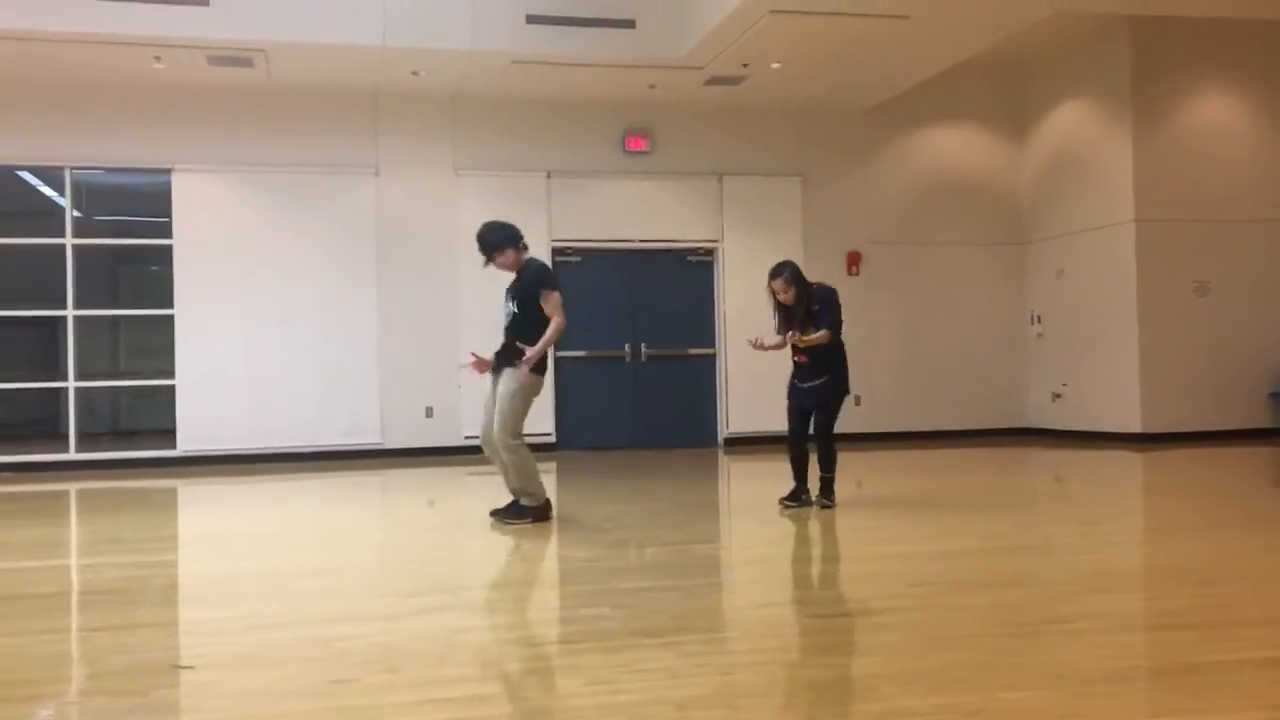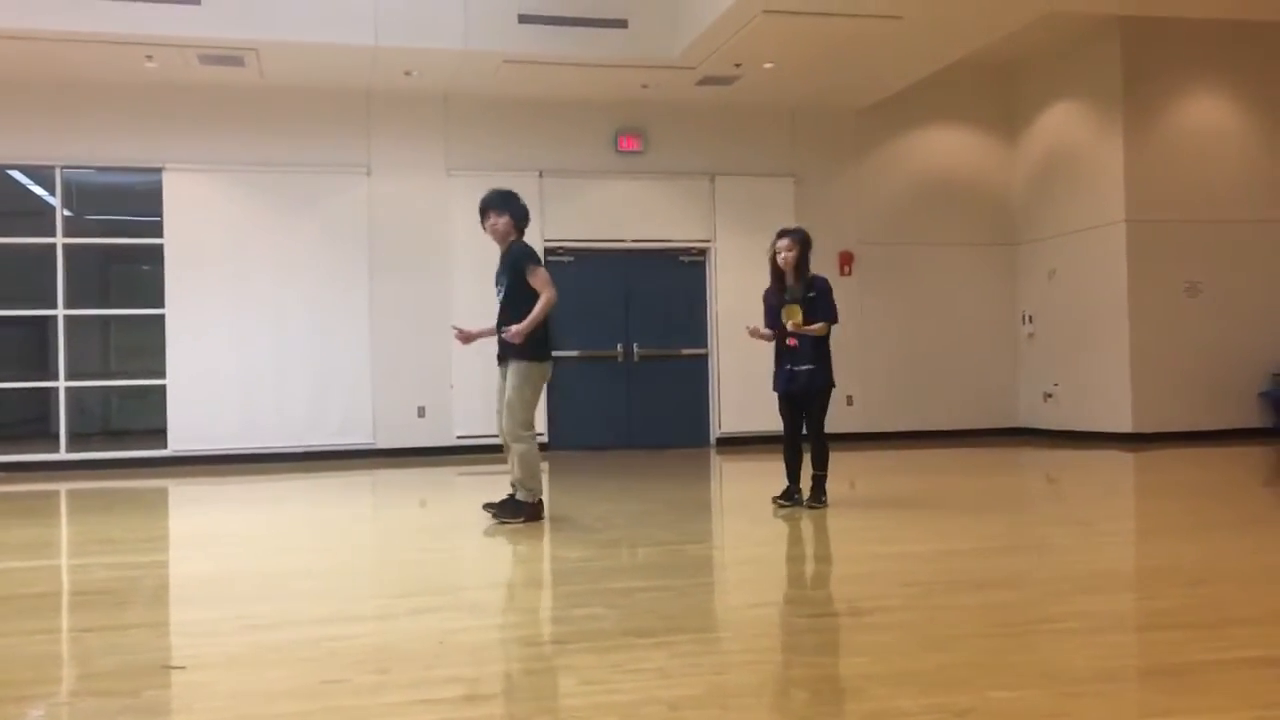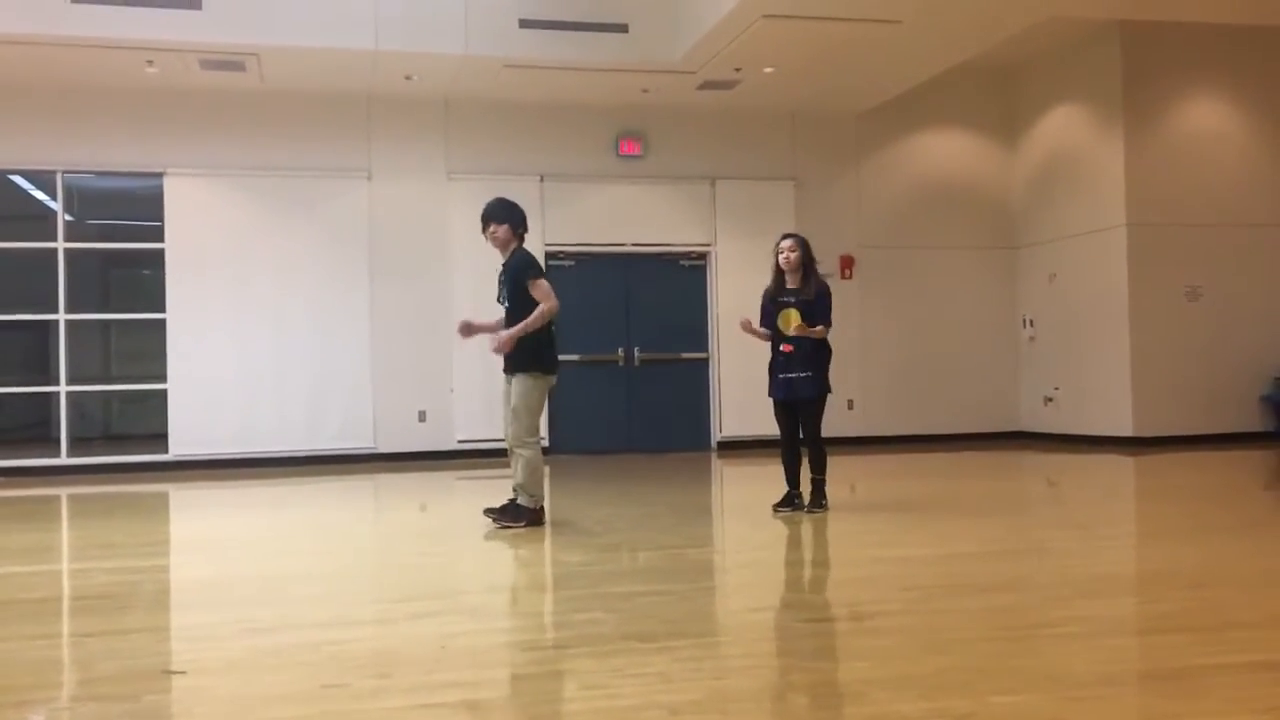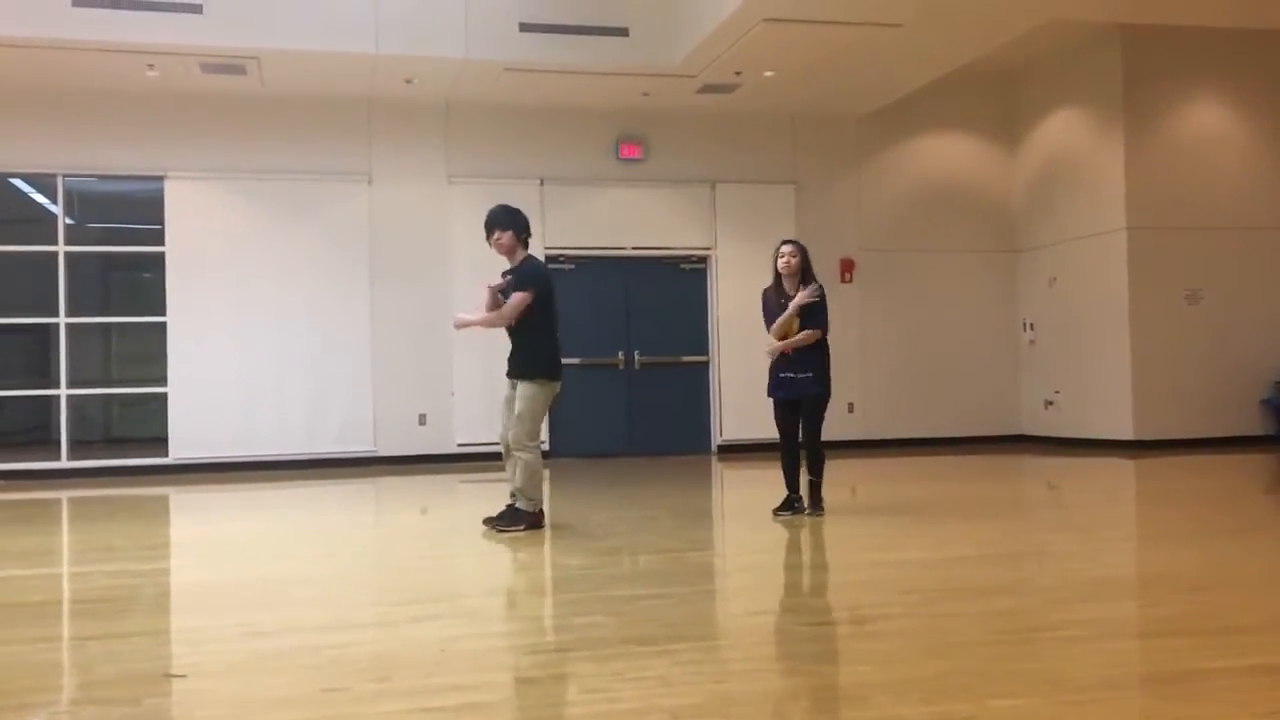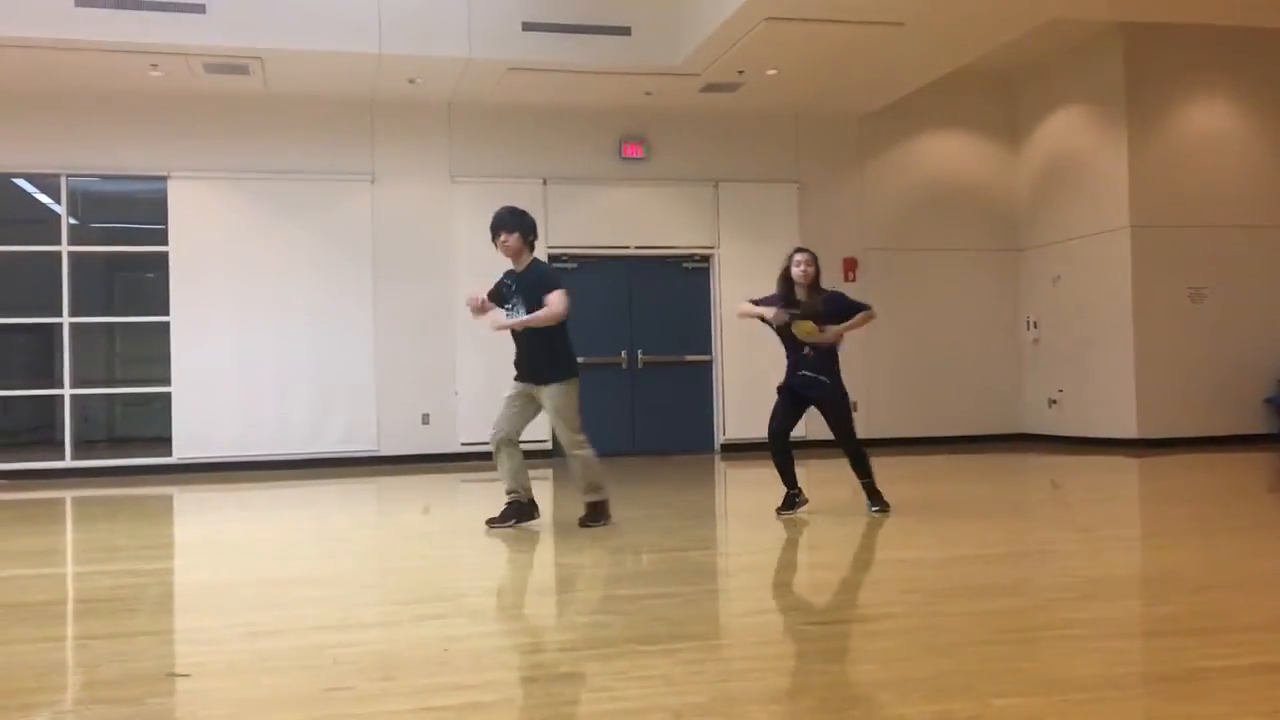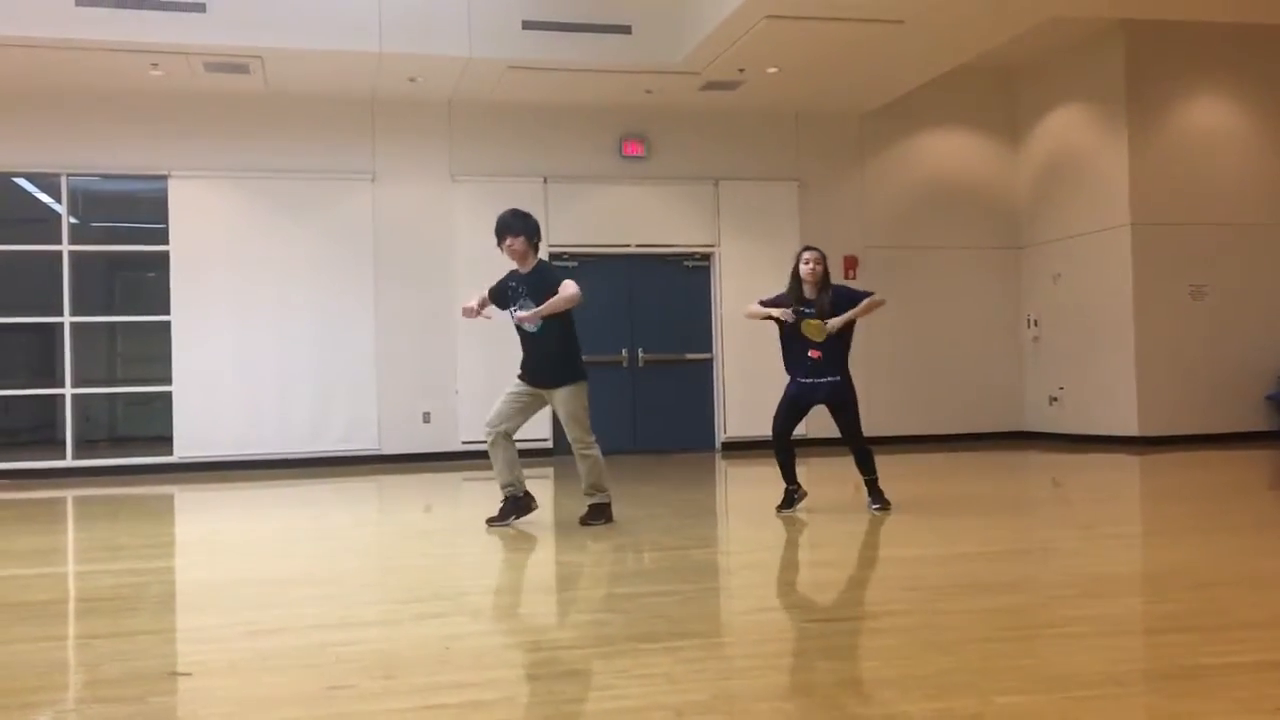
dt=0.2s
person 1, frame 1
left shoulder: (538, 273)
right shoulder: (516, 284)
left elbow: (558, 320)
left wrist: (538, 350)
right wrist: (492, 362)
left hip: (522, 367)
right hip: (506, 368)
left knee: (505, 435)
right knee: (489, 437)
left ankle: (535, 503)
right ankle: (523, 499)
person 1, frame 2
left shoulder: (520, 252)
right shoulder: (507, 259)
left elbow: (549, 294)
left wrist: (526, 327)
right wrist: (476, 334)
left hip: (527, 355)
right hip: (510, 355)
left knee: (518, 430)
right knee: (509, 429)
left ankle: (530, 501)
right ankle: (520, 496)
person 1, frame 3
left shoulder: (523, 261)
right shoulder: (507, 268)
left elbow: (550, 305)
left wrist: (513, 335)
right wrist: (480, 328)
left hip: (533, 364)
right hip: (517, 364)
left knee: (523, 436)
right knee: (514, 437)
left ankle: (531, 506)
right ankle: (522, 501)
person 1, frame 4
left shoulder: (532, 270)
right shoulder: (508, 276)
left elbow: (507, 318)
right elbow: (499, 315)
left wrist: (468, 320)
right wrist: (492, 296)
left hip: (539, 370)
right hip: (520, 369)
left knee: (523, 440)
right knee: (509, 440)
left ankle: (529, 510)
right ankle: (520, 505)
person 1, frame 5
left shoulder: (542, 274)
right shoulder: (508, 281)
left elbow: (558, 311)
right elbow: (483, 309)
left wrist: (517, 322)
right wrist: (478, 303)
left hip: (557, 375)
right hip: (527, 376)
left knee: (572, 441)
right knee: (501, 435)
left ankle: (597, 502)
right ankle: (521, 502)
person 1, frame 6
left shoulder: (549, 274)
right shoulder: (509, 283)
left elbow: (573, 294)
right elbow: (485, 298)
left wrist: (534, 313)
right wrist: (475, 305)
left hip: (565, 376)
right hip: (530, 378)
left knee: (582, 442)
right knee: (496, 428)
left ankle: (600, 502)
right ankle: (517, 496)
person 2, frame 1
left shoulder: (824, 295)
right shoulder: (784, 308)
left elbow: (827, 334)
right elbow: (784, 340)
left wrist: (802, 340)
right wrist: (764, 345)
left hip: (830, 377)
right hip: (800, 380)
left knee: (821, 432)
right knee: (795, 436)
left ankle: (827, 490)
right ankle: (801, 489)
person 2, frame 2
left shoulder: (818, 285)
right shoulder: (772, 293)
left elbow: (825, 326)
right elbow: (774, 333)
left wrist: (802, 329)
right wrist: (760, 333)
left hip: (815, 369)
right hip: (786, 370)
left knee: (814, 429)
right knee: (791, 431)
left ankle: (818, 489)
right ankle: (793, 489)
person 2, frame 3
left shoulder: (818, 289)
right shoulder: (772, 294)
left elbow: (824, 329)
right elbow: (769, 333)
left wrist: (806, 331)
right wrist: (752, 330)
left hip: (812, 374)
right hip: (781, 375)
left knee: (811, 434)
right knee: (788, 437)
left ankle: (818, 493)
right ankle: (793, 493)
person 2, frame 4
left shoulder: (814, 292)
right shoulder: (770, 295)
left elbow: (814, 333)
right elbow: (774, 334)
left wrist: (782, 345)
right wrist: (794, 305)
left hip: (812, 376)
right hip: (782, 377)
left knee: (811, 437)
right knee: (787, 440)
left ankle: (815, 495)
right ankle: (793, 497)
person 2, frame 5
left shoulder: (830, 299)
right shoulder: (779, 301)
left elbow: (868, 313)
right elbow: (741, 310)
left wrist: (840, 329)
right wrist: (764, 311)
left hip: (826, 380)
right hip: (795, 382)
left knee: (847, 440)
right knee: (775, 437)
left ankle: (872, 493)
right ankle: (793, 493)
person 2, frame 6
left shoulder: (837, 295)
right shoulder: (787, 300)
left elbow: (877, 300)
right elbow: (750, 310)
left wrist: (844, 318)
right wrist: (772, 312)
left hip: (836, 381)
right hip: (800, 381)
left knee: (854, 437)
right knee: (779, 435)
left ankle: (874, 491)
right ankle: (793, 490)
